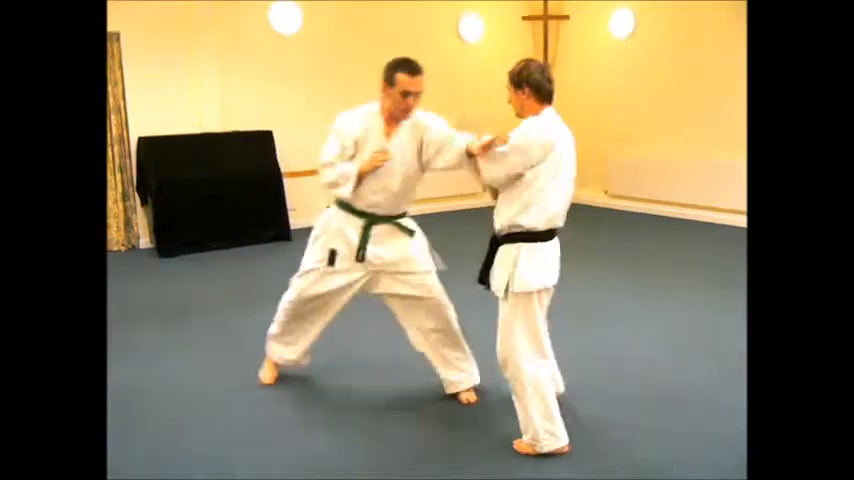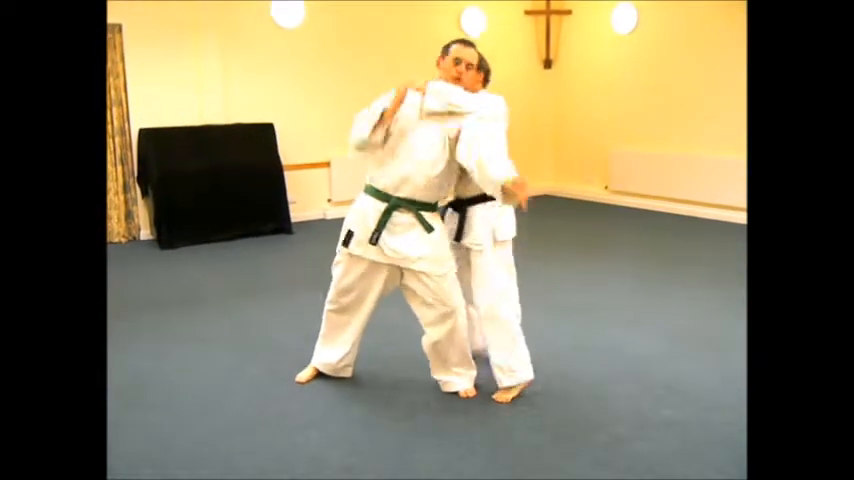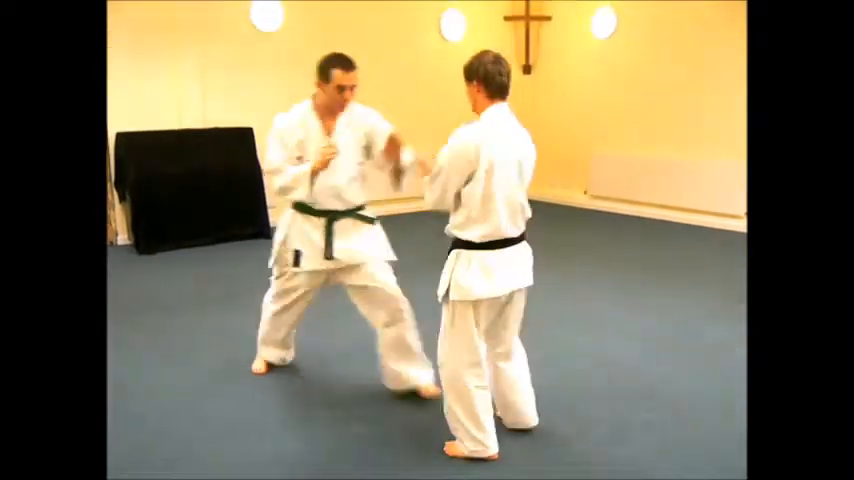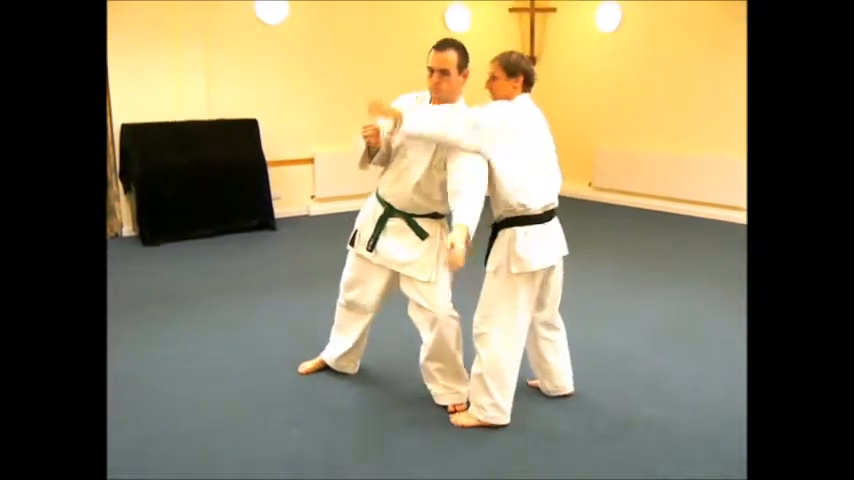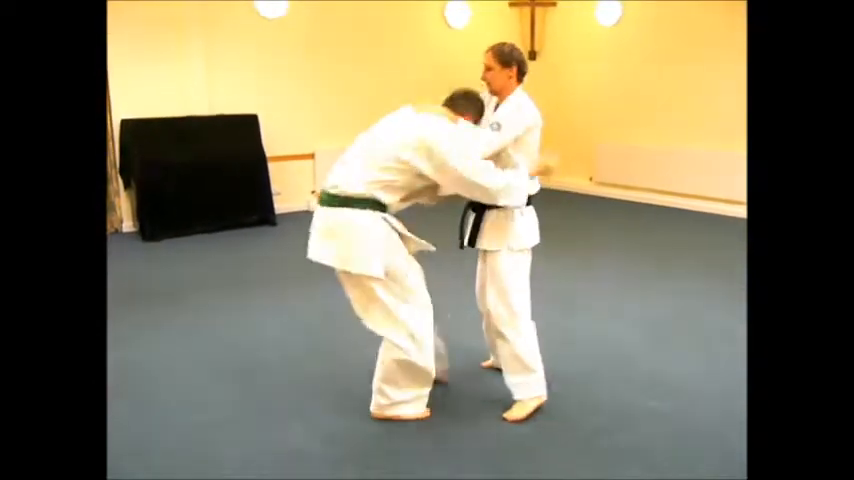
dt=1s
person 1, frame 1
left shoulder: (538, 132)
right shoulder: (550, 131)
left elbow: (492, 169)
right elbow: (506, 174)
left wrist: (479, 155)
right wrist: (491, 153)
left hip: (525, 254)
right hip: (536, 248)
left knee: (521, 348)
right knee: (529, 335)
left ankle: (547, 436)
right ankle: (548, 385)
person 1, frame 2
left shoulder: (491, 105)
left hip: (486, 214)
right hip: (461, 212)
left knee: (493, 296)
left ankle: (514, 374)
right ankle: (473, 341)
person 1, frame 3
left shoulder: (469, 138)
right shoulder: (522, 138)
left elbow: (440, 195)
left wrist: (433, 172)
right wrist: (441, 170)
left hip: (476, 259)
right hip: (514, 254)
left knee: (459, 356)
right knee: (503, 343)
left ankle: (476, 441)
right ankle: (519, 412)
person 1, frame 4
left shoulder: (506, 116)
right shoulder: (529, 117)
left elbow: (456, 124)
left wrist: (397, 115)
left hip: (521, 238)
right hip: (546, 230)
left knee: (496, 324)
right knee: (543, 315)
left ankle: (489, 409)
right ankle: (557, 380)
person 1, frame 5
left shoulder: (522, 112)
right shoulder: (494, 105)
left hip: (509, 219)
right hip: (492, 215)
left knee: (508, 306)
right knee: (489, 297)
left ankle: (530, 389)
right ankle: (504, 357)
person 2, frame 1
left shoulder: (424, 125)
right shoulder: (351, 122)
left elbow: (449, 147)
right elbow: (329, 174)
left wrist: (473, 148)
right wrist: (363, 167)
left hip: (395, 233)
right hip: (346, 227)
left knee: (432, 305)
right knee: (307, 295)
left ankle: (461, 378)
right ankle: (278, 354)
person 2, frame 2
left shoulder: (468, 116)
right shoulder: (402, 99)
left elbow: (484, 159)
right elbow: (360, 136)
left wrist: (508, 182)
right wrist: (388, 113)
left hip: (420, 225)
right hip: (372, 213)
left knee: (445, 306)
right knee: (347, 294)
left ankle: (456, 376)
right ankle: (328, 362)
person 2, frame 3
left shoulder: (364, 119)
right shoulder: (288, 124)
left elbow: (398, 160)
right elbow: (281, 182)
left wrist: (397, 155)
right wrist: (313, 168)
left hip: (355, 227)
right hip: (306, 225)
left knee: (389, 302)
right knee: (285, 296)
left ankle: (412, 375)
right ankle: (271, 352)
person 2, frame 4
right shoulder: (408, 103)
left elbow: (469, 189)
right elbow: (384, 158)
left wrist: (460, 234)
right wrist: (375, 143)
left hip: (422, 232)
right hip: (379, 215)
left knee: (436, 313)
right knee: (356, 294)
left ankle: (450, 389)
right ankle: (338, 356)
person 2, frame 5
left shoulder: (412, 116)
right shoulder: (441, 136)
right elbow: (489, 185)
right wrist: (529, 170)
left hip: (345, 213)
right hip: (355, 222)
left knee: (410, 296)
right knee: (407, 313)
left ankle: (415, 368)
right ankle: (396, 402)
